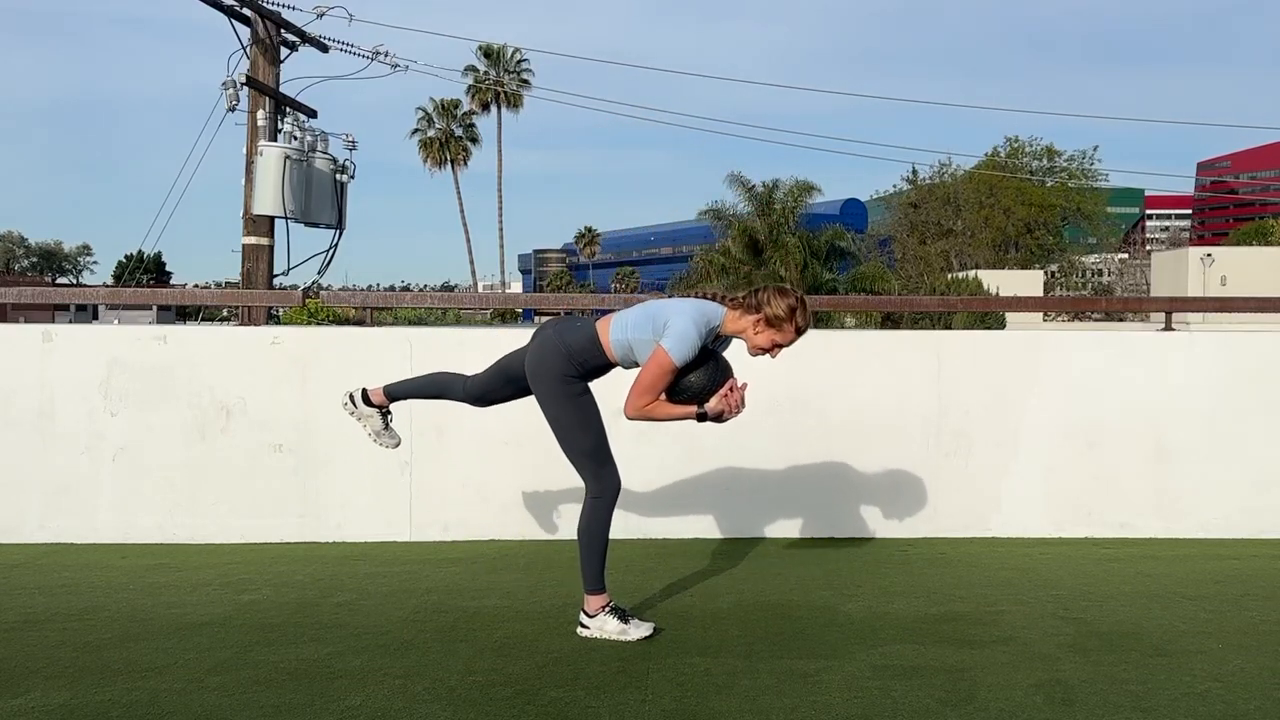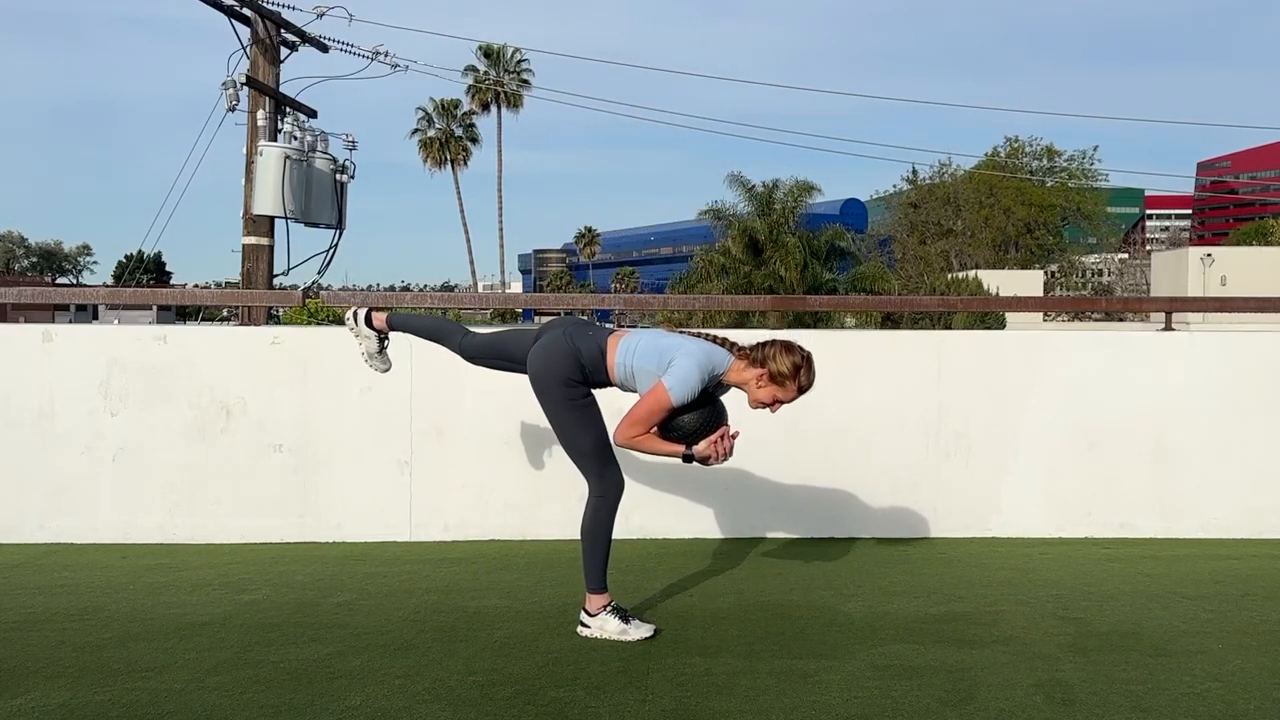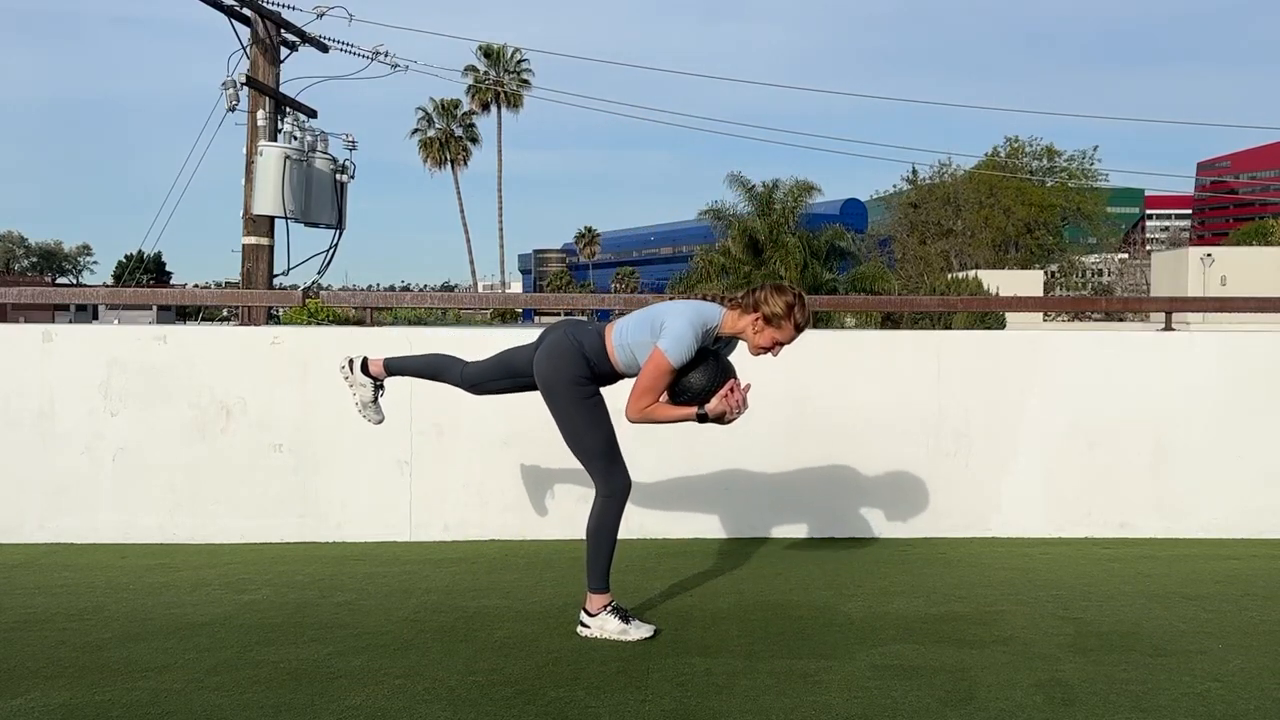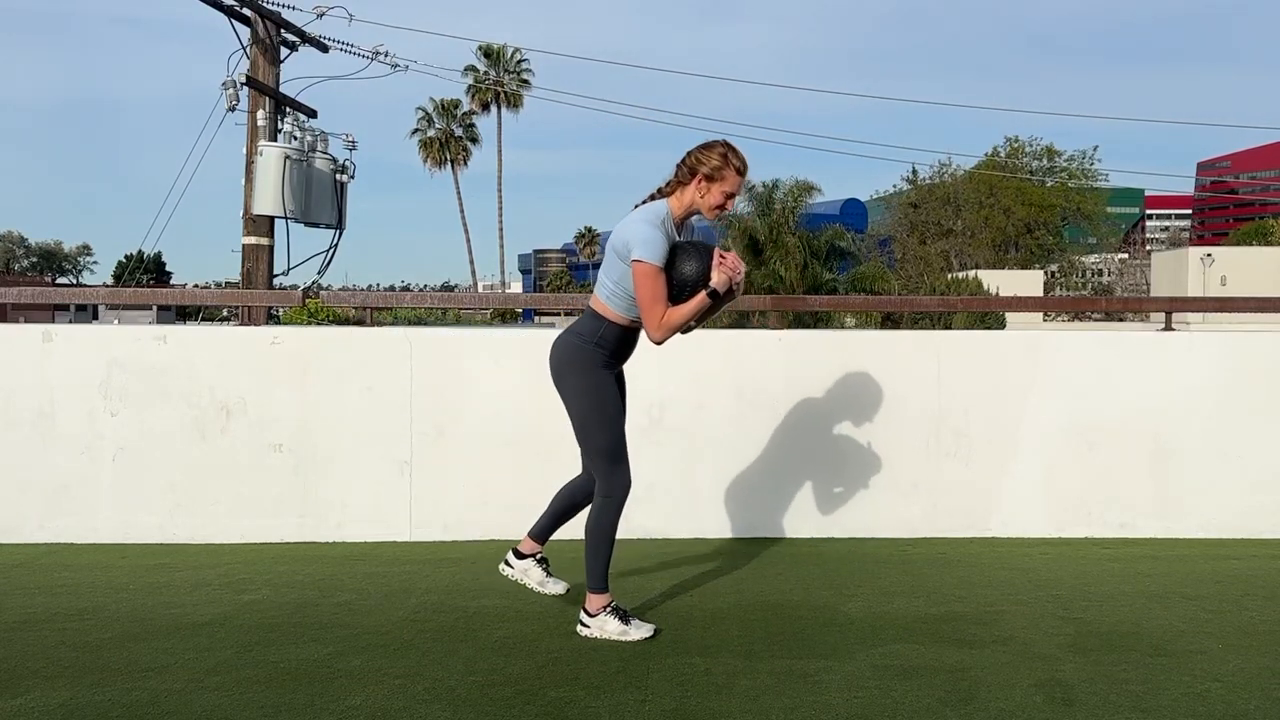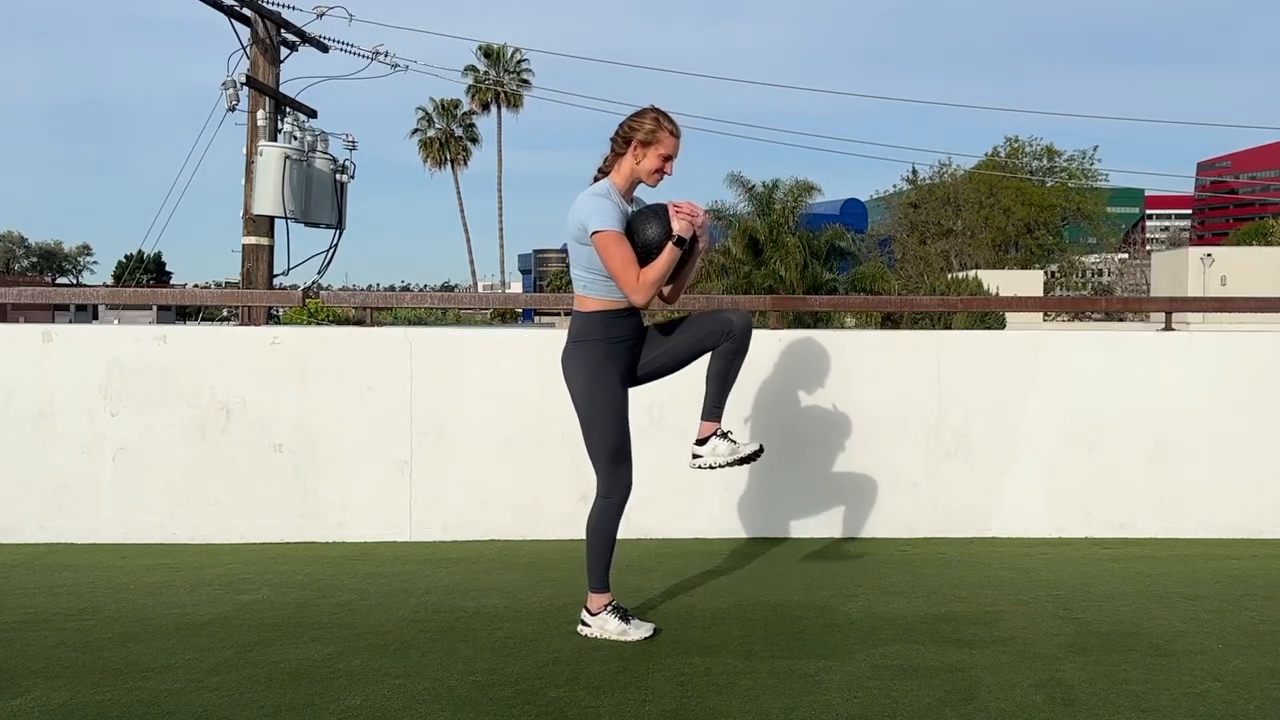
dt=0.4s
person 1, frame 1
left shoulder: (718, 327)
right shoulder: (692, 328)
right elbow: (637, 406)
left wrist: (716, 405)
right wrist: (705, 410)
left hip: (559, 343)
right hip: (559, 365)
left knee: (474, 388)
right knee: (603, 484)
left ankle: (375, 399)
right ankle: (594, 611)
person 1, frame 2
left shoulder: (722, 365)
right shoulder: (694, 373)
left elbow: (669, 418)
right elbow: (627, 434)
left wrist: (705, 444)
right wrist: (692, 452)
left hip: (567, 338)
right hip: (560, 366)
left knee: (470, 345)
right knee: (606, 485)
left ankle: (375, 322)
right ankle: (596, 611)
person 1, frame 3
left shoulder: (719, 324)
right shoulder: (690, 329)
left elbow: (671, 393)
right elbow: (637, 409)
left wrist: (715, 409)
right wrist: (704, 412)
left hip: (567, 342)
right hip: (566, 367)
left knee: (471, 377)
right knee: (614, 484)
left ankle: (372, 371)
right ankle: (596, 610)
person 1, frame 4
left shoulder: (681, 226)
right shoulder: (646, 227)
left elbow: (683, 319)
right elbow: (659, 328)
left wrist: (721, 287)
right wrist: (715, 290)
left hip: (599, 355)
right hip: (585, 357)
left knee: (600, 475)
right knee: (614, 481)
left ankle: (525, 553)
right ankle: (594, 612)
person 1, frame 5
left shoulder: (634, 204)
right shoulder: (596, 204)
left elbow: (669, 292)
right elbow: (640, 292)
left wrist: (694, 243)
right wrist: (680, 238)
left hip: (634, 343)
right hip: (594, 352)
left knee: (734, 325)
right knee: (615, 482)
left ankle: (708, 436)
right ankle: (596, 611)
